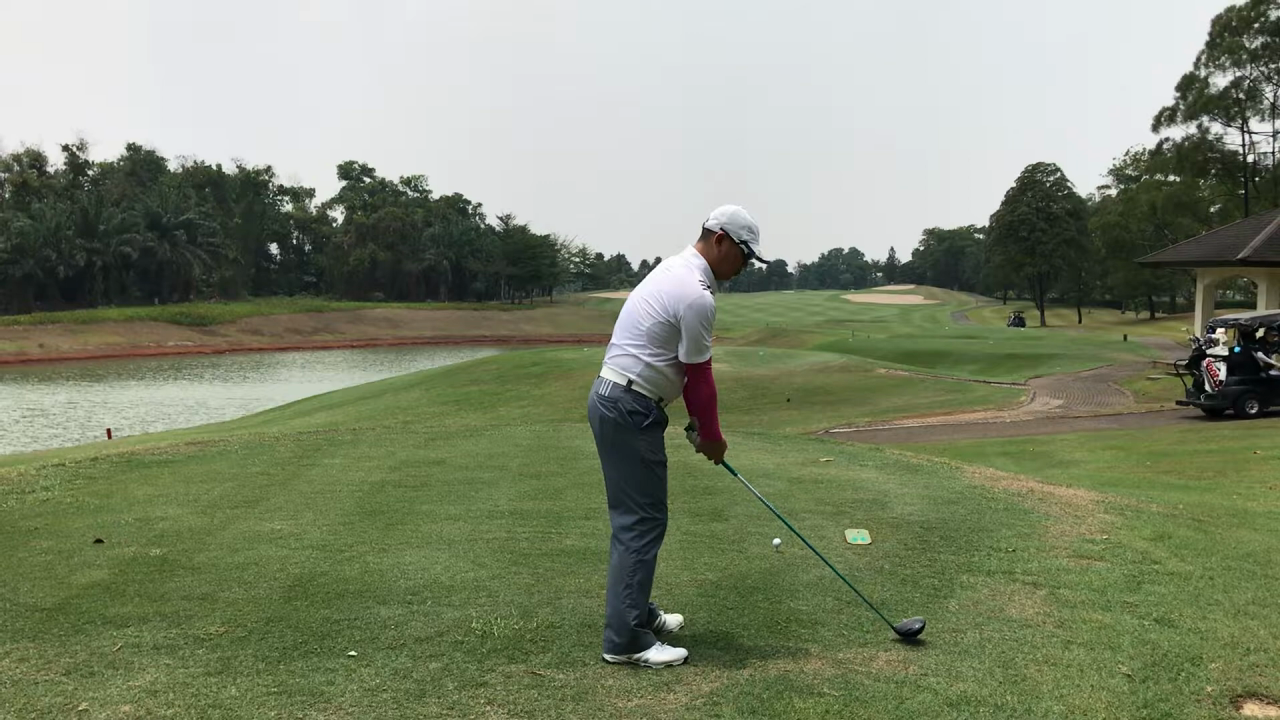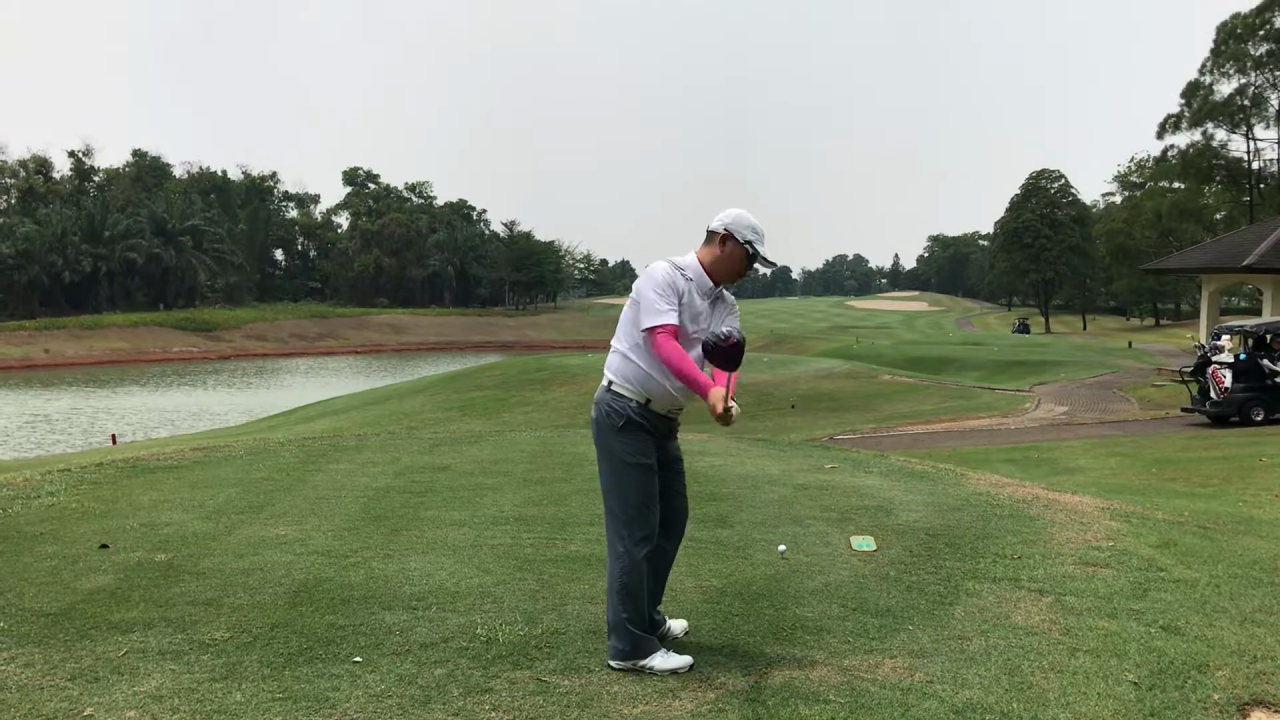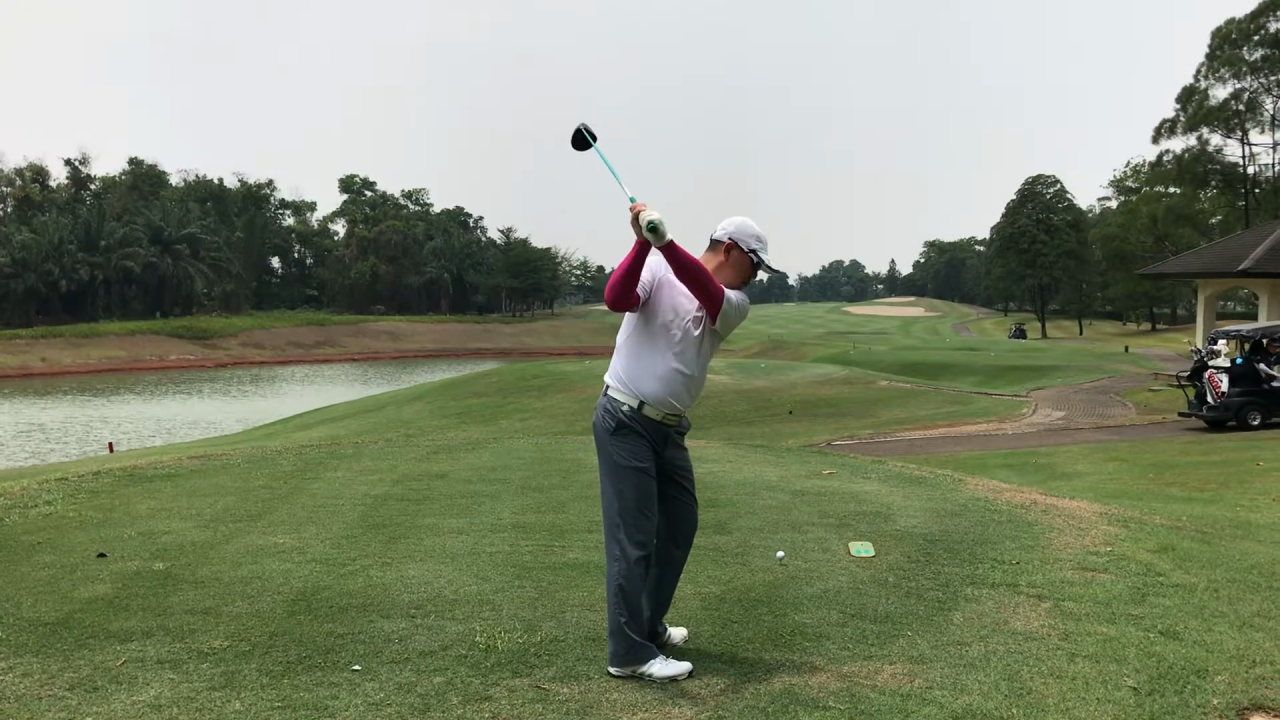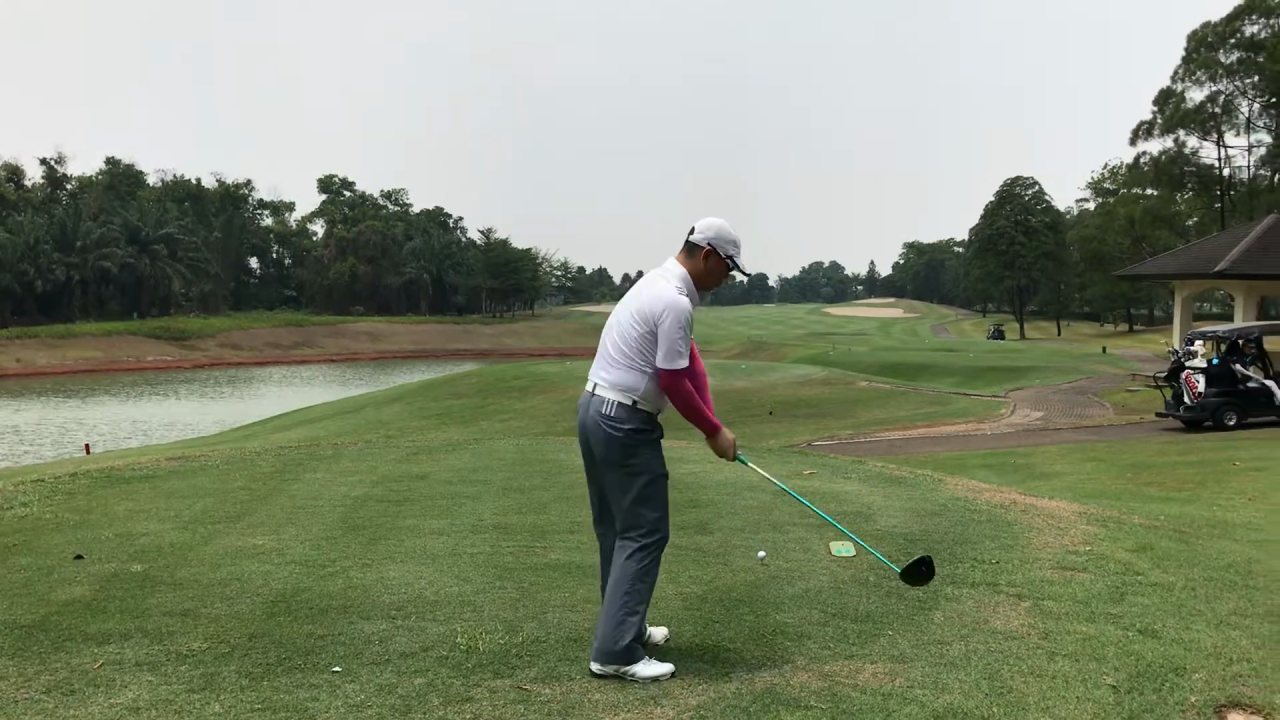
dt=0.5s
person 1, frame 1
left shoulder: (677, 268)
right shoulder: (696, 295)
right elbow: (700, 377)
left wrist: (697, 421)
right wrist: (712, 435)
left hip: (618, 400)
right hip: (630, 409)
left knee: (639, 514)
right knee: (641, 520)
left ankle: (636, 611)
right ankle: (625, 639)
person 1, frame 2
left shoulder: (726, 304)
right shoulder: (664, 273)
right elbow: (665, 346)
left wrist: (724, 392)
right wrist: (705, 390)
left hip: (661, 420)
right hip: (624, 415)
left knee: (670, 520)
right knee: (634, 529)
left ankle: (644, 618)
right ankle: (630, 645)
person 1, frame 3
left shoulder: (734, 303)
right shoulder: (656, 270)
left elbow: (705, 289)
right elbow: (615, 299)
left wrist: (666, 243)
right wrist: (643, 244)
left hip: (668, 427)
right hip: (624, 421)
left knee: (679, 527)
right knee: (633, 536)
left ankle: (646, 626)
right ankle: (629, 652)
person 1, frame 4
left shoulder: (659, 282)
right shoulder: (676, 304)
left elbow: (692, 362)
right elbow: (672, 385)
left wrist: (710, 419)
right wrist: (715, 432)
left hip: (594, 410)
right hip: (625, 422)
left knee: (616, 529)
right knee: (643, 535)
left ankle: (622, 626)
right ankle: (614, 651)
